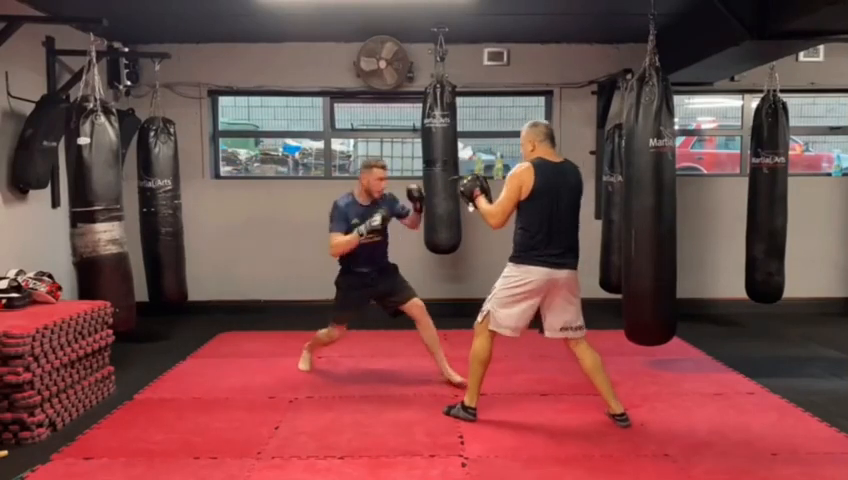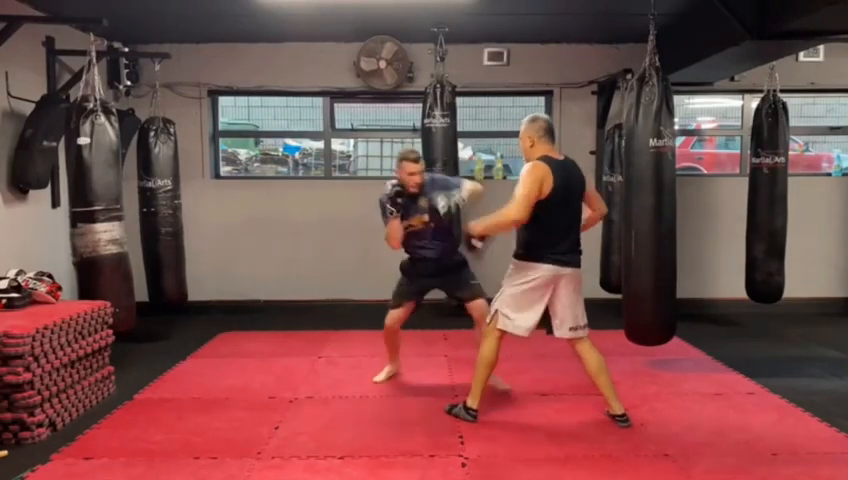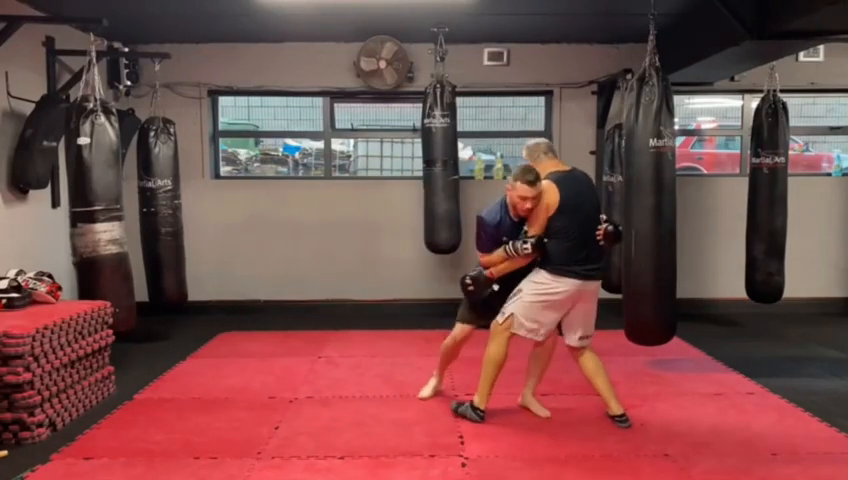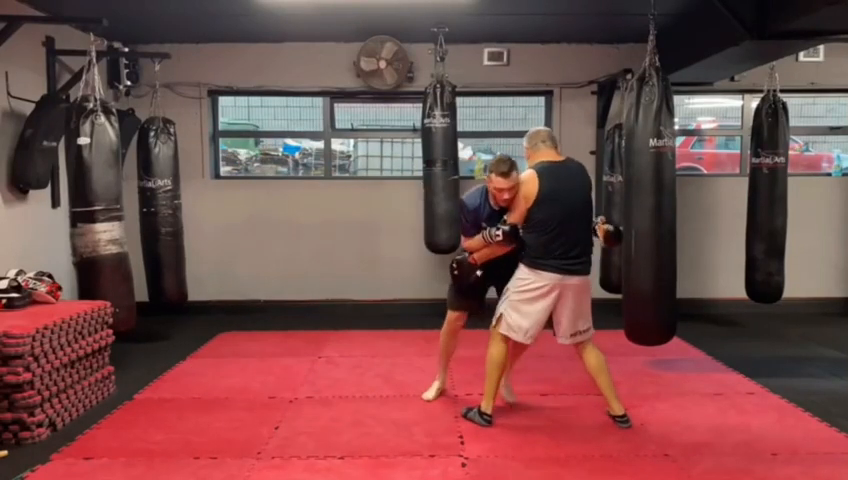
dt=0.5s
person 1, frame 1
left shoulder: (523, 172)
right shoulder: (574, 173)
left elbow: (496, 219)
left wrist: (477, 195)
left hip: (526, 269)
right hip: (565, 270)
left knee: (484, 329)
right knee: (577, 341)
left ankle: (469, 404)
right ankle: (617, 409)
person 1, frame 2
left shoulder: (535, 169)
right shoulder: (574, 169)
left elbow: (516, 215)
right elbow: (599, 210)
left wrist: (478, 227)
left hip: (535, 266)
right hip: (568, 268)
left knee: (493, 331)
right knee: (580, 340)
left ankle: (471, 405)
right ankle: (617, 410)
person 1, frame 3
left shoulder: (545, 189)
right shoulder: (585, 180)
left wrist: (488, 274)
left hip: (555, 278)
right hip: (590, 279)
left knee: (500, 329)
right knee: (581, 346)
left ankle: (478, 405)
right ankle: (617, 410)
person 1, frame 4
left shoulder: (530, 178)
right shoulder: (581, 172)
left wrist: (474, 259)
left hip: (538, 273)
right hip: (578, 274)
left knee: (500, 335)
right knee: (584, 343)
left ankle: (485, 409)
right ankle: (618, 411)
person 2, frame 1
left shoulder: (386, 200)
right shoulder: (341, 206)
left elbow: (413, 224)
right elbow: (335, 249)
left wrist: (417, 206)
right wrist: (363, 230)
left hip: (383, 272)
right hip: (353, 278)
left knee: (418, 309)
right knee: (335, 334)
left ankle: (445, 369)
right ankle: (309, 349)
person 2, frame 2
left shoulder: (437, 182)
right shoulder: (390, 199)
left elbow: (475, 188)
right elbow: (394, 243)
left wrist: (456, 196)
right wrist: (392, 209)
left hip: (451, 264)
right hip: (418, 267)
left knee: (482, 314)
right knee: (392, 322)
right ankle: (393, 364)
person 2, frame 3
right shoulder: (490, 218)
right elbow: (485, 260)
right wrist: (512, 249)
left hip: (525, 278)
right knee: (459, 335)
left ankle: (528, 395)
right ankle: (436, 378)
person 2, frame 4
right shoulder: (471, 202)
right elbow: (468, 245)
right wrist: (490, 236)
left hip: (512, 264)
right hip: (477, 264)
right knee: (453, 321)
left ankle: (503, 378)
right ankle: (440, 380)
